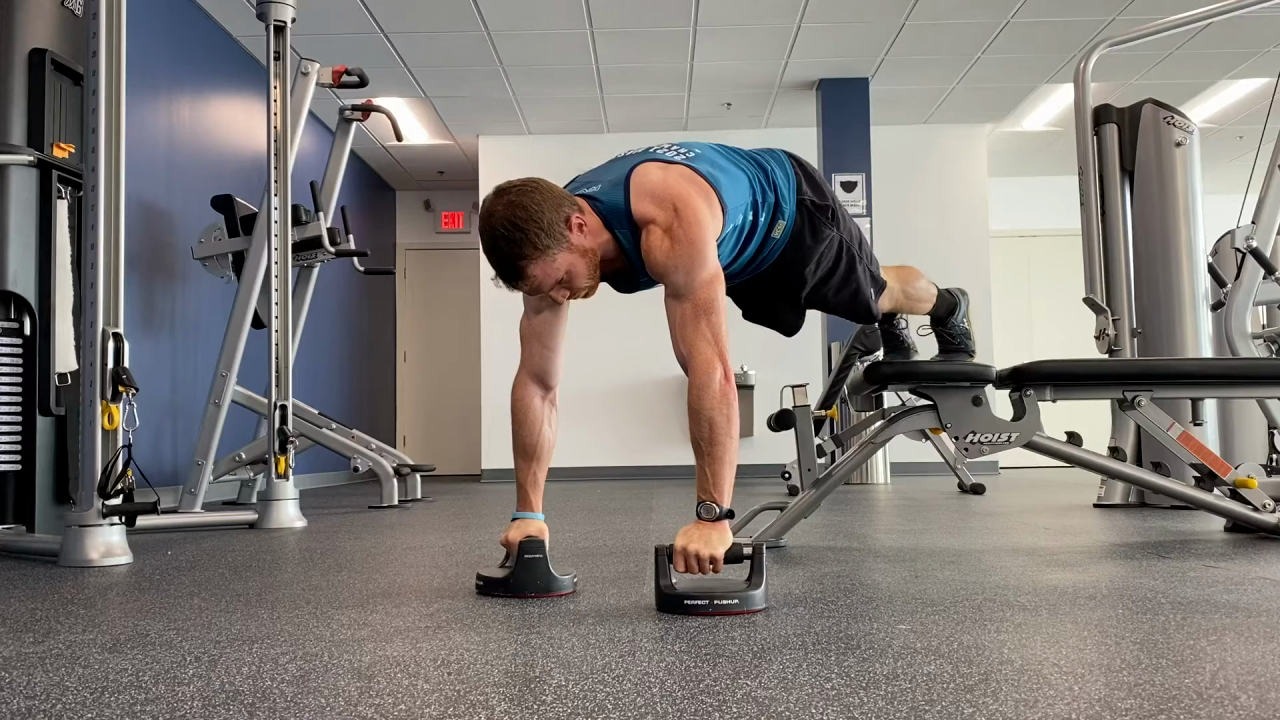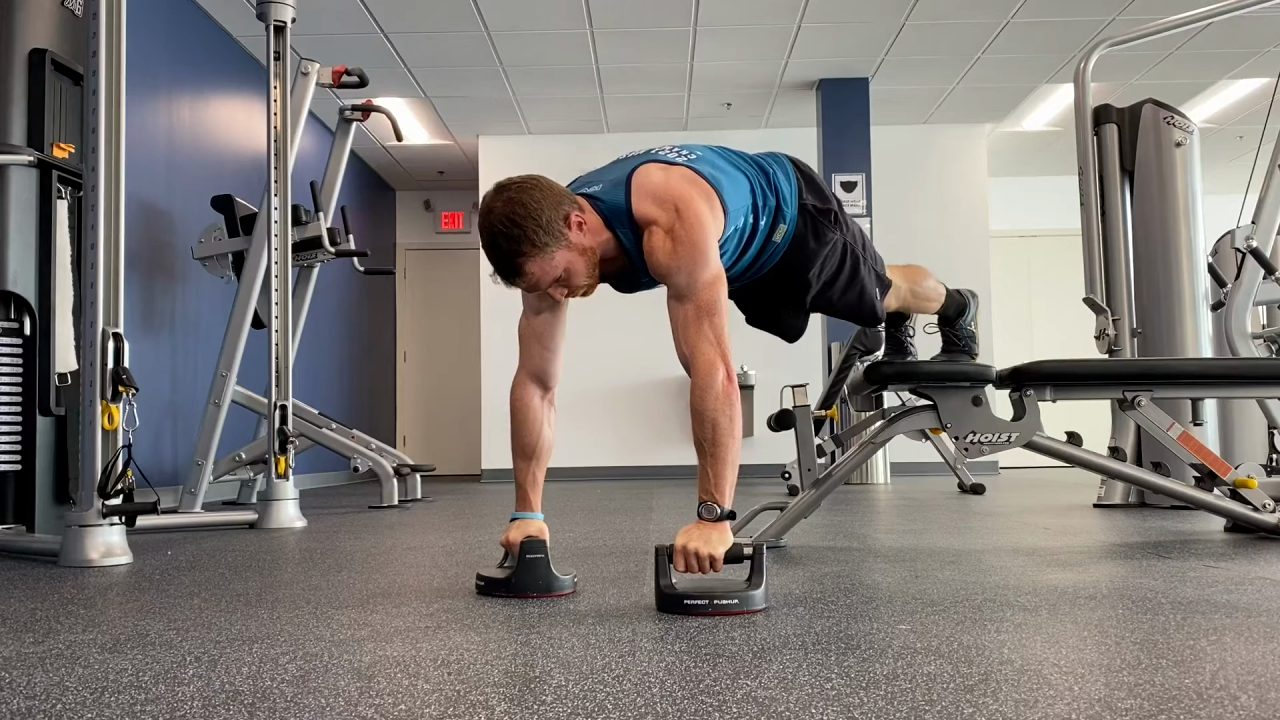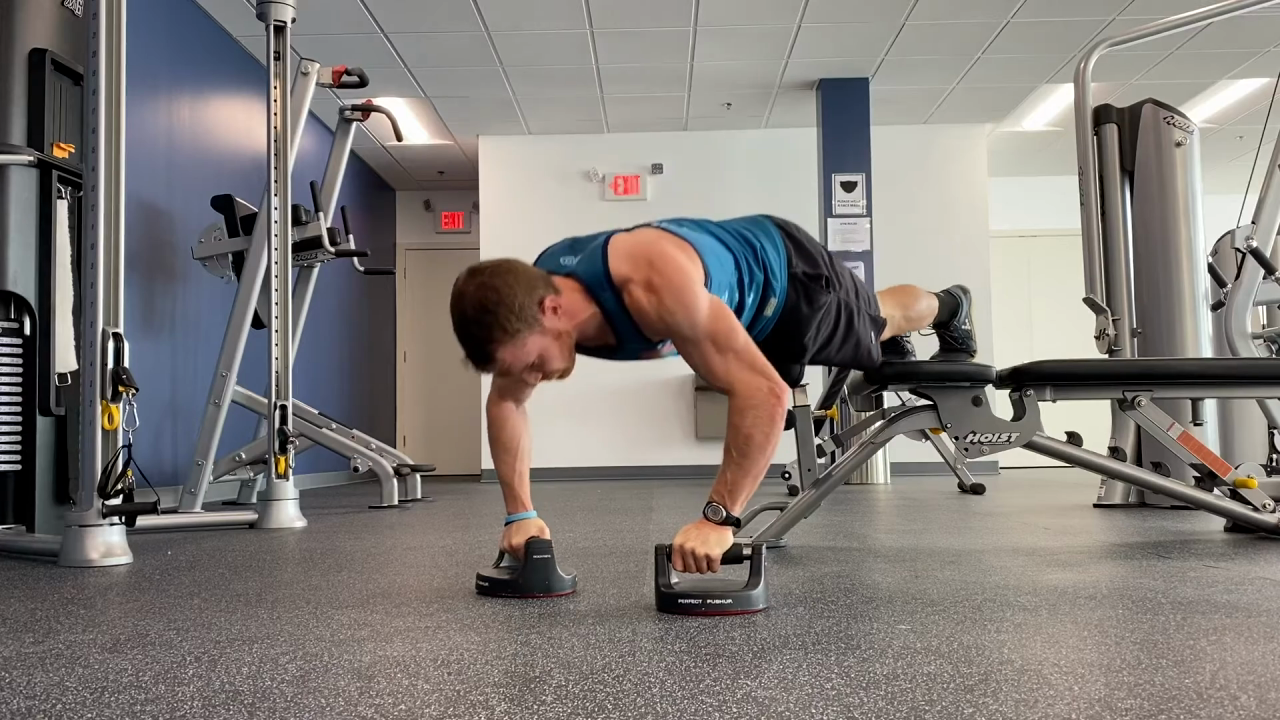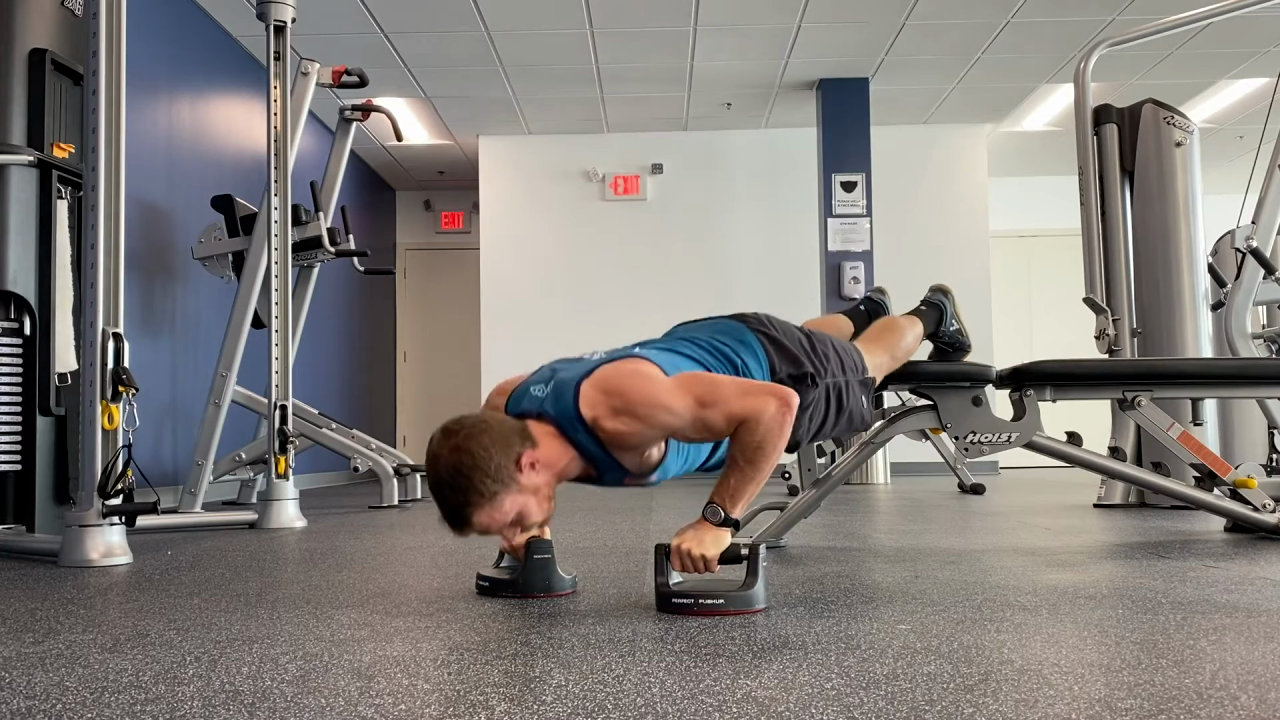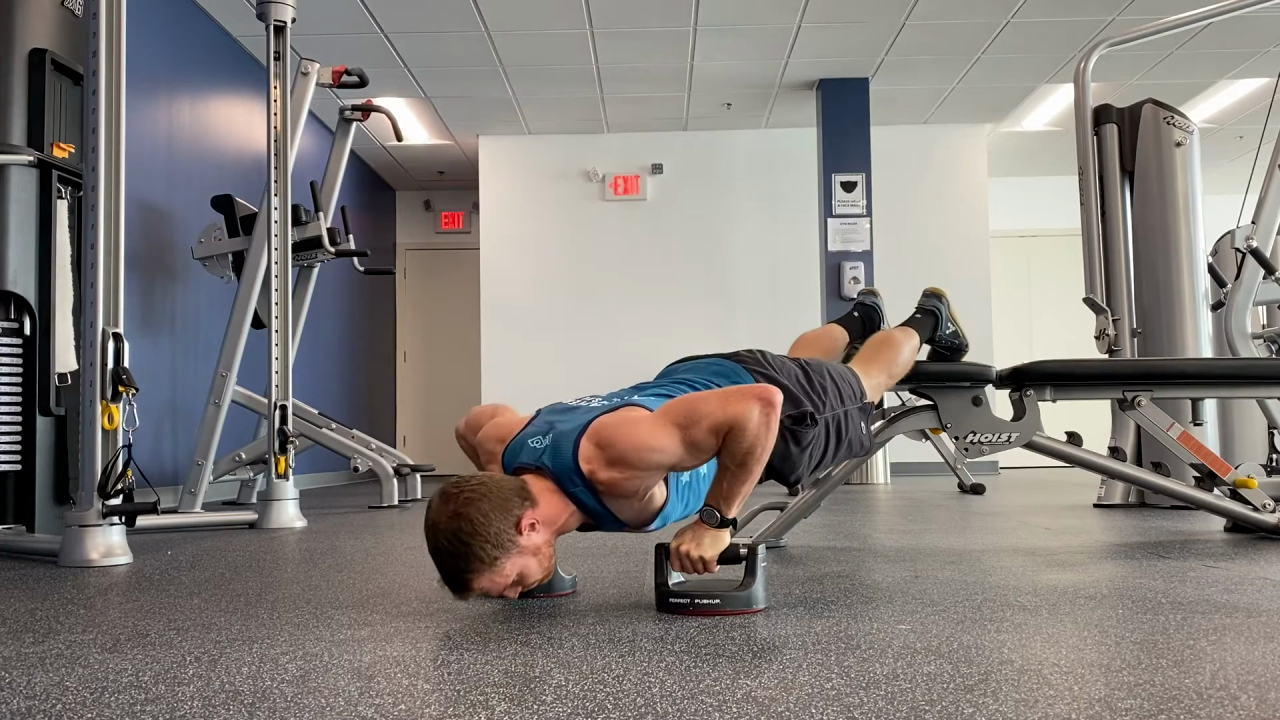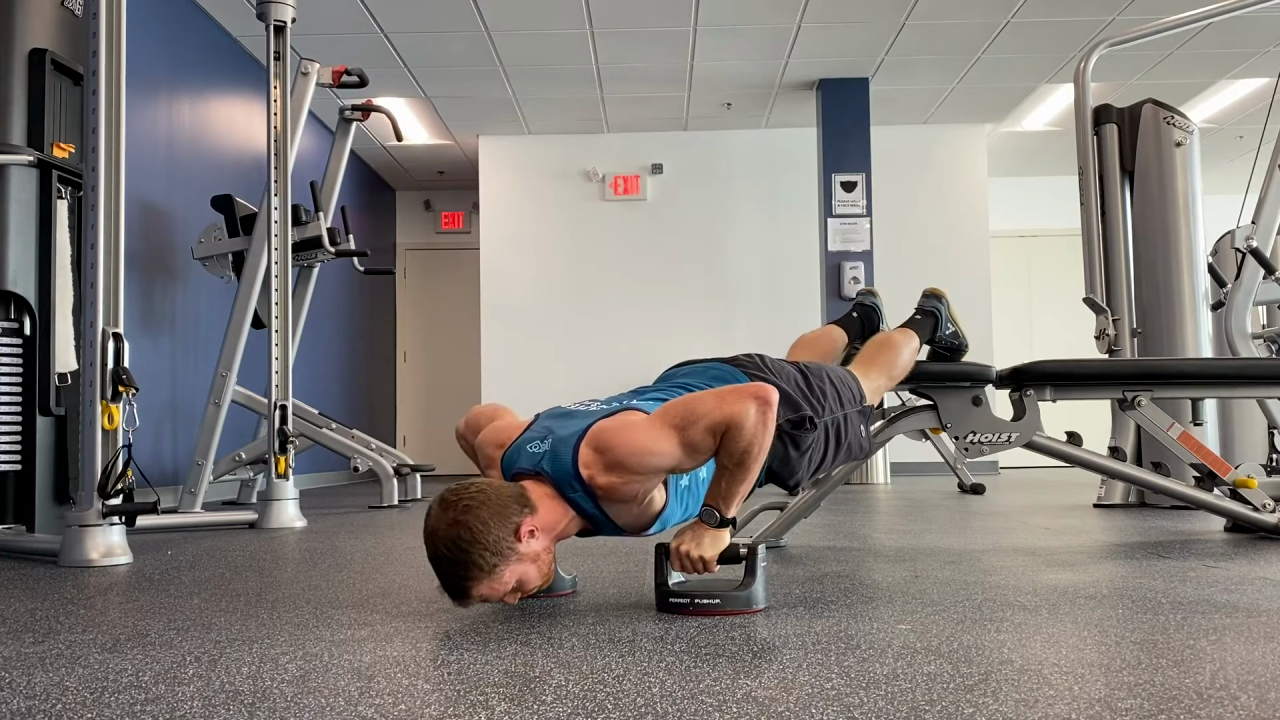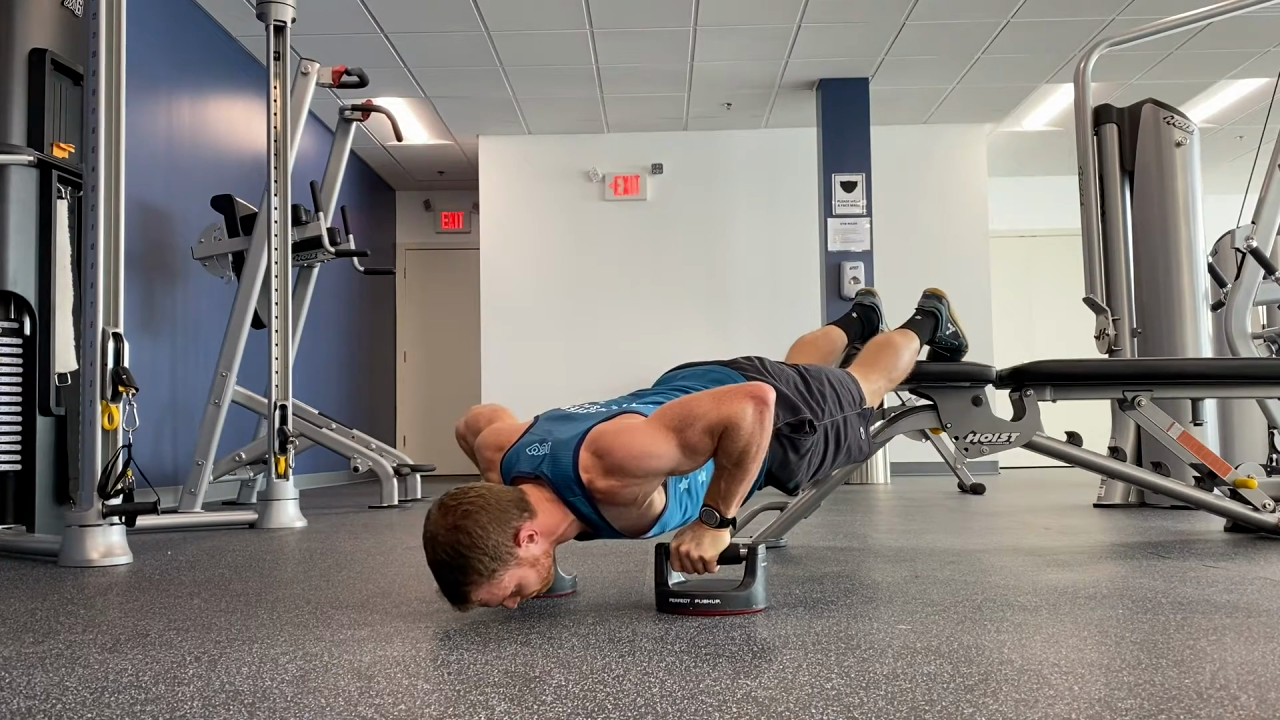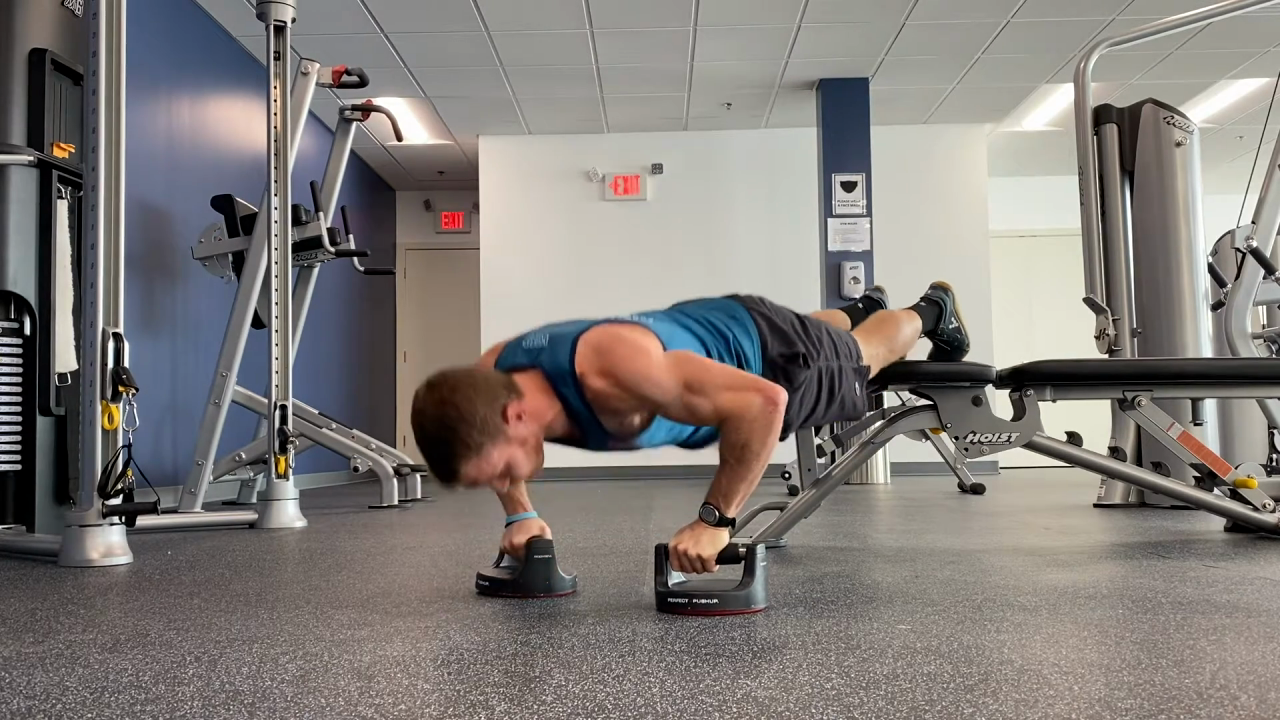
dt=0.5s
person 1, frame 1
left shoulder: (670, 219)
right shoulder: (548, 238)
left elbow: (710, 371)
right elbow: (536, 381)
left wrist: (713, 516)
right wrist: (528, 511)
left hip: (790, 210)
right hip: (743, 248)
left knee: (876, 293)
left ankle: (948, 308)
right ankle: (893, 328)
person 1, frame 2
left shoulder: (671, 221)
right shoulder: (549, 240)
left elbow: (712, 372)
right elbow: (535, 381)
left wrist: (714, 515)
right wrist: (527, 511)
left hip: (794, 215)
right hip: (747, 250)
left knee: (883, 290)
left ankle: (956, 310)
right ankle: (897, 325)
person 1, frame 3
left shoulder: (654, 286)
right shoulder: (527, 304)
left elbow: (766, 393)
right elbow: (505, 401)
left wrist: (718, 518)
right wrist: (520, 514)
left hip: (784, 273)
right hip: (737, 293)
left knee: (879, 321)
left ankle: (950, 308)
right ankle: (891, 339)
person 1, frame 4
left shoulder: (615, 413)
right shoulder: (508, 406)
left elbow: (775, 405)
left wrist: (718, 519)
right wrist: (520, 516)
left hip: (765, 367)
right hip: (698, 352)
left knee: (868, 364)
right knee: (832, 341)
left ankle: (934, 313)
right ankle: (866, 310)
person 1, frame 5
left shoulder: (612, 460)
right shoulder: (502, 451)
left elbow: (761, 406)
right elbow: (474, 421)
left wrist: (714, 522)
left hip: (765, 401)
right hip: (692, 383)
left knee: (863, 383)
right knee: (802, 363)
left ankle: (928, 319)
right ankle: (860, 317)
person 1, frame 6
left shoulder: (611, 464)
right shoulder: (502, 454)
left elbow: (757, 404)
right elbow: (474, 420)
left wrist: (714, 522)
right wrist: (502, 498)
left hip: (772, 412)
right hip: (689, 388)
left knee: (861, 386)
right knee: (799, 366)
left ankle: (929, 320)
right ankle: (859, 318)
person 1, frame 7
left shoulder: (610, 468)
right shoulder: (503, 457)
left elbow: (753, 403)
right elbow: (474, 419)
left wrist: (714, 521)
right wrist: (504, 507)
left hip: (774, 414)
right hip: (687, 390)
left knee: (863, 386)
right knee: (800, 368)
left ankle: (929, 318)
right ankle: (858, 318)
person 1, frame 8
left shoulder: (609, 372)
right shoulder: (497, 377)
left elbow: (766, 401)
right elbow: (480, 430)
left wrist: (714, 521)
right wrist: (521, 517)
left hip: (759, 355)
right hip: (701, 359)
left knee: (862, 357)
left ankle: (932, 311)
right ankle: (861, 307)
